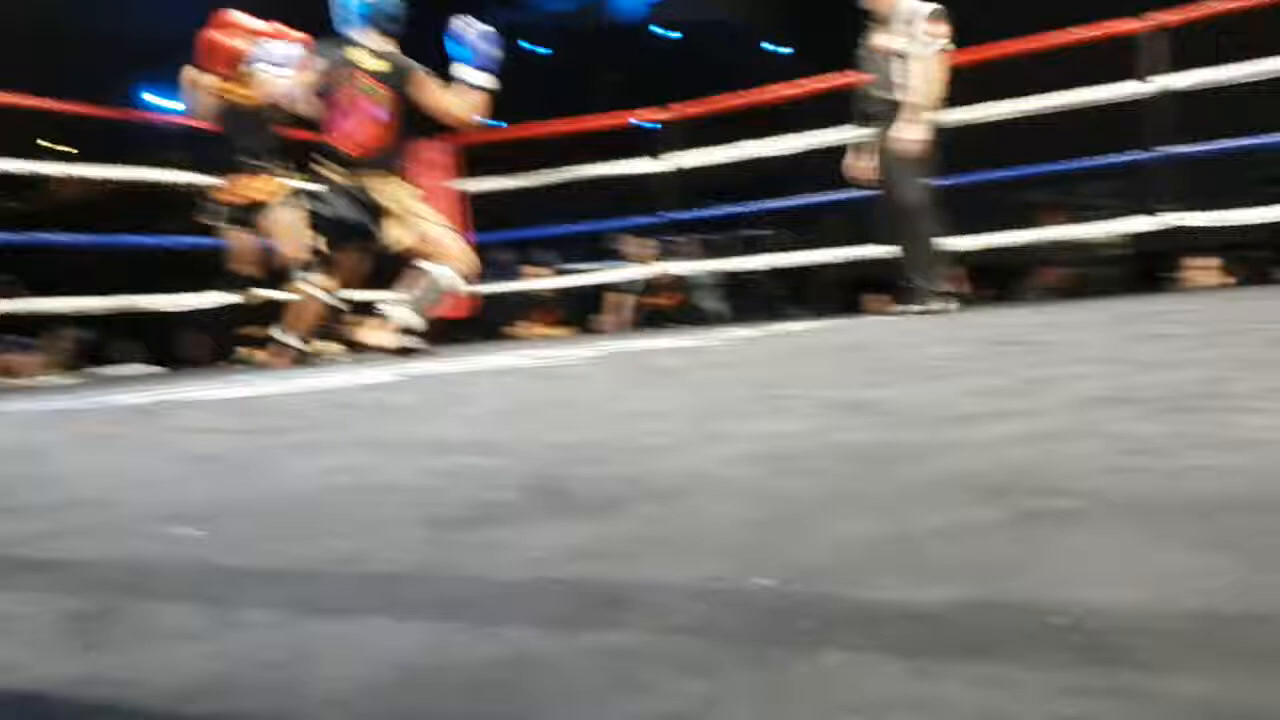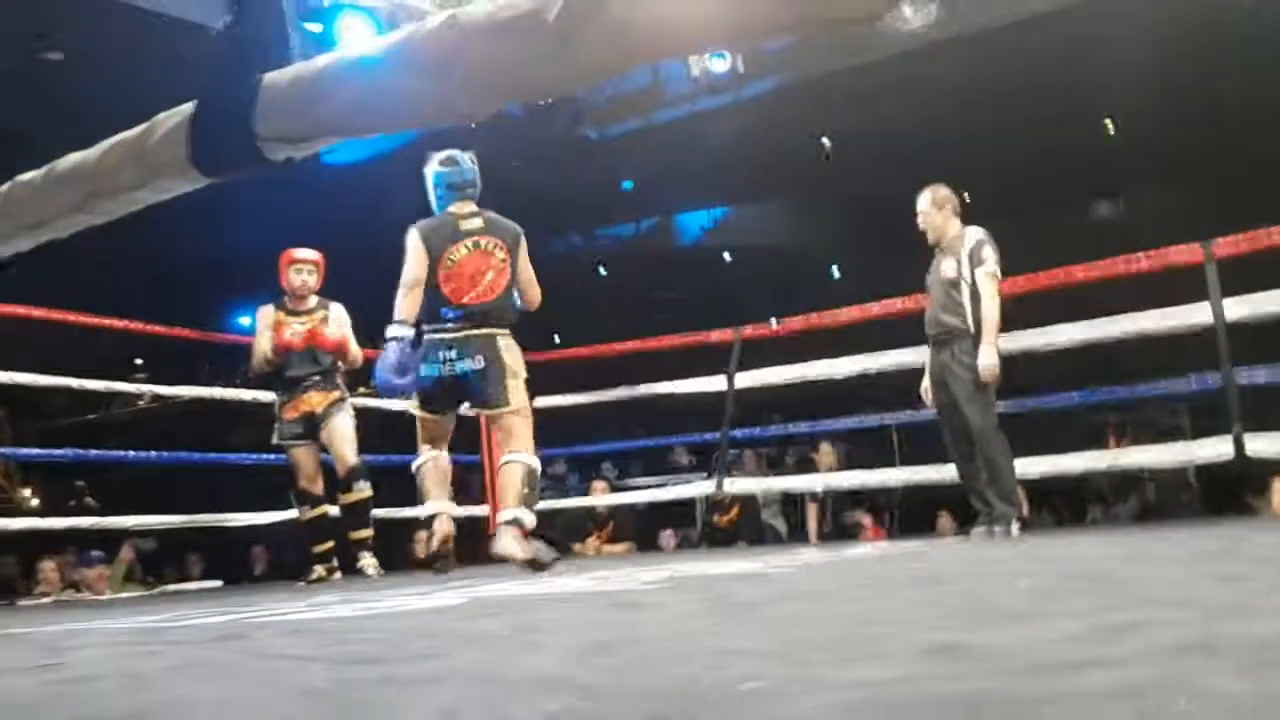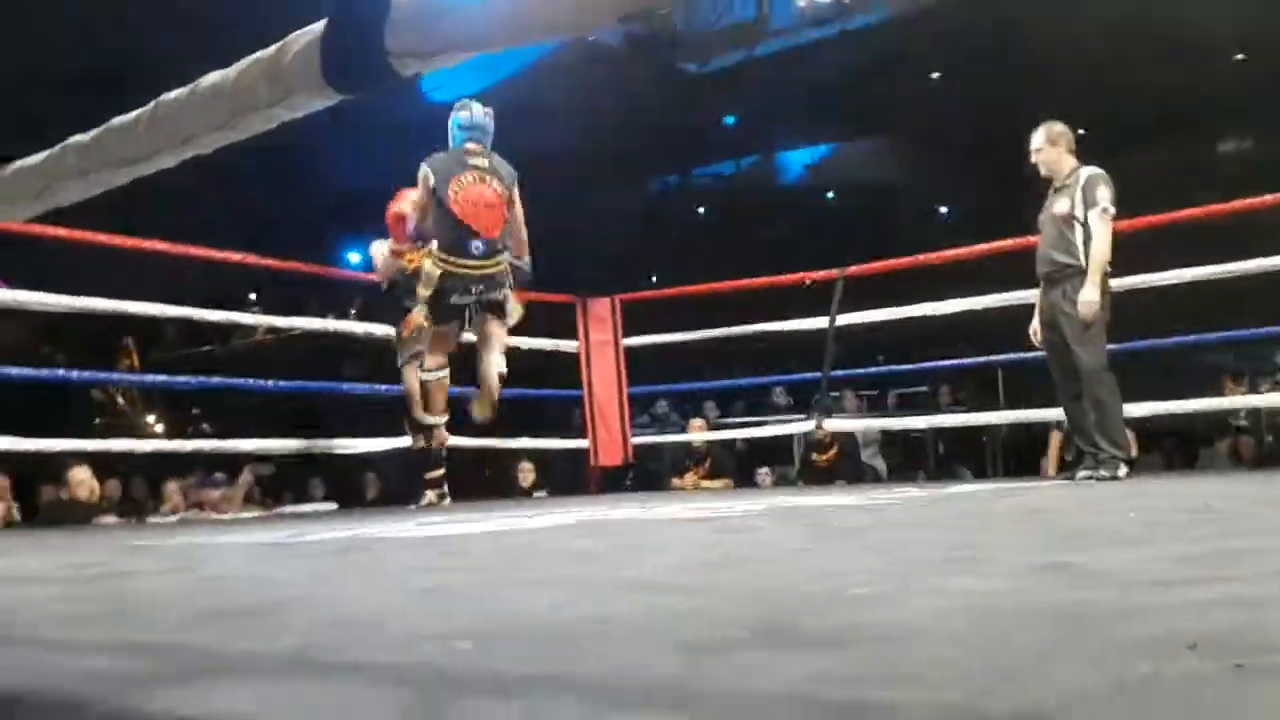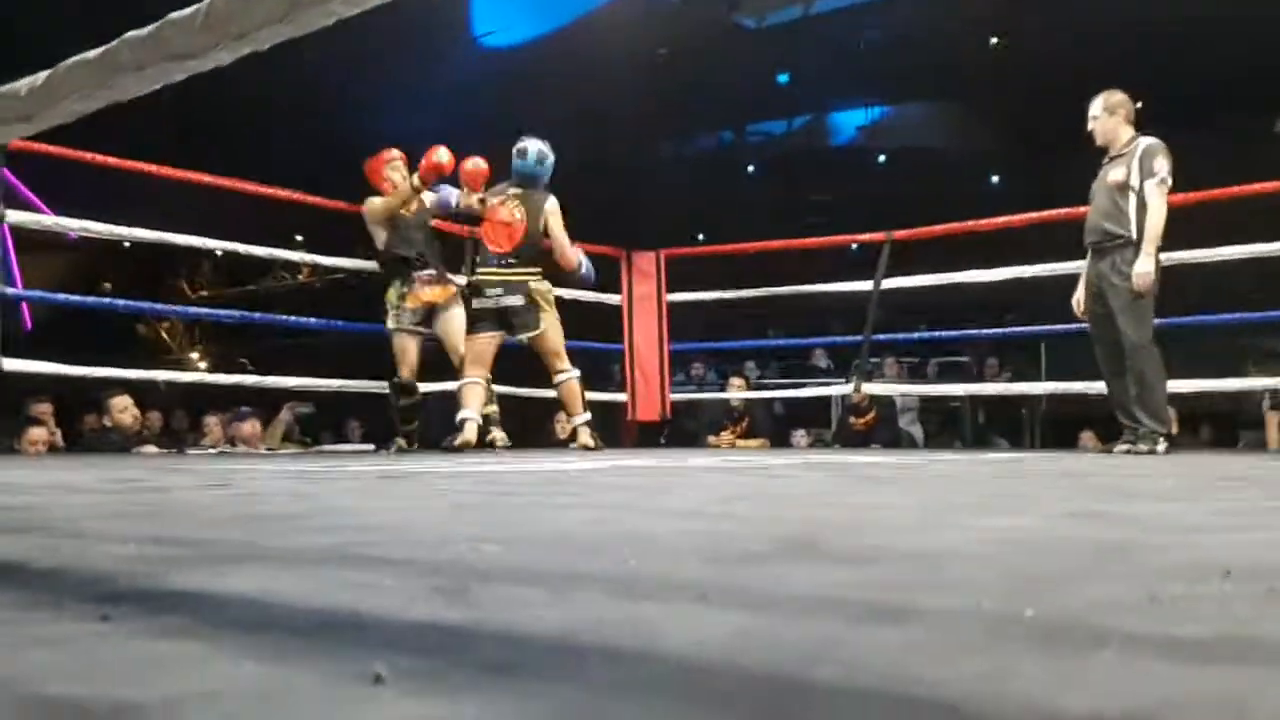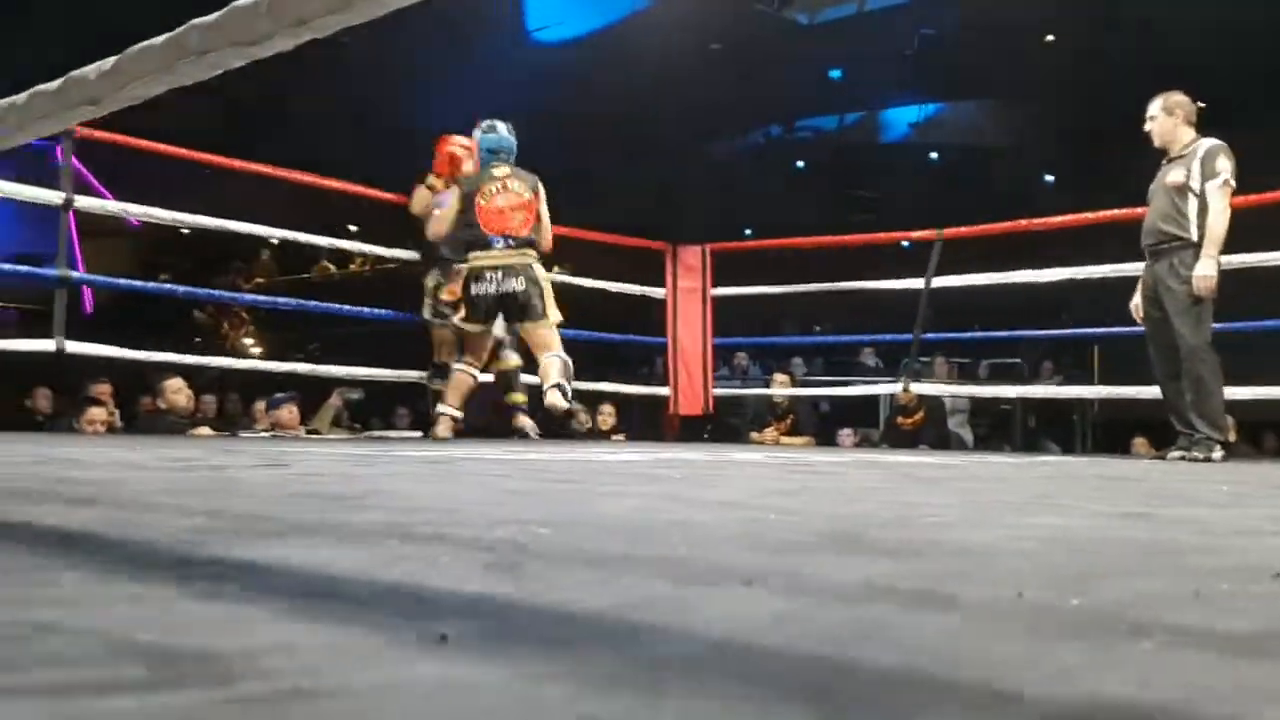
dt=0.7s
person 1, frame 1
left shoulder: (326, 60)
right shoulder: (405, 71)
left elbow: (300, 102)
right elbow: (462, 114)
right wrist: (477, 69)
left hip: (337, 189)
right hip: (379, 192)
left knee: (342, 272)
right knee: (456, 260)
left ankle: (285, 349)
right ankle: (393, 323)
person 1, frame 2
left shoulder: (423, 232)
right shoulder: (509, 232)
left elbow: (411, 286)
right elbow: (531, 301)
left wrist: (397, 344)
right wrist: (510, 293)
left hip: (440, 351)
right hip: (491, 349)
left knee: (431, 444)
right knee: (517, 444)
left ankle: (440, 522)
right ankle: (512, 530)
person 1, frame 3
left shoulder: (435, 166)
right shoulder: (506, 172)
left elbow: (409, 213)
right elbow: (518, 233)
right wrist: (519, 266)
left hip: (448, 274)
right hip: (492, 274)
left knee: (433, 355)
right knee: (491, 337)
left ankle: (434, 433)
right ankle: (490, 375)
person 1, frame 4
left shoulder: (491, 196)
right shoulder: (547, 202)
right elbow: (566, 258)
right wrist: (583, 265)
left hip: (485, 289)
right hip: (522, 289)
left knee: (474, 370)
right knee: (559, 363)
left ankle: (468, 426)
right ankle: (583, 431)
person 1, frame 5
left shoulder: (464, 185)
right shoulder: (530, 184)
left elbow: (435, 234)
right elbow: (545, 244)
left wrist: (441, 207)
left hip: (481, 276)
right hip: (524, 272)
left knee: (473, 354)
right knee: (551, 352)
left ankle: (445, 421)
right ankle: (556, 393)
person 2, frame 1
right shoulder: (877, 31)
left elbow: (933, 69)
left wrist: (914, 119)
right wrist: (865, 147)
left hip: (907, 129)
right hip: (884, 130)
left knee: (911, 203)
right knee: (898, 208)
left ankle: (933, 290)
right ankle: (920, 290)
person 2, frame 2
left shoulder: (975, 241)
right shoulder: (939, 257)
left elbow: (989, 294)
left wrist: (989, 346)
right wrist: (929, 369)
left hip: (967, 349)
right hip: (942, 353)
left knee: (983, 428)
right knee: (957, 438)
left ankle: (1006, 514)
right ankle: (986, 514)
person 2, frame 3
left shoulder: (1091, 179)
right shoulder: (1053, 194)
left elbow: (1101, 233)
left wrist: (1093, 285)
right wrist: (1039, 308)
left hip: (1079, 288)
right hip: (1052, 293)
left knee: (1092, 368)
right knee: (1066, 379)
left ankle: (1115, 457)
right ankle: (1092, 456)
person 2, frame 4
left shoulder: (1148, 150)
right shoulder: (1107, 165)
left elbow: (1157, 203)
left wrist: (1146, 256)
right wrist: (1084, 279)
left hip: (1128, 259)
right hip: (1100, 264)
left knee: (1138, 343)
right knee: (1108, 351)
left ankle: (1154, 432)
right ankle: (1131, 430)
person 2, frame 5
left shoulder: (1210, 151)
right shoulder: (1166, 167)
left elbow: (1219, 207)
left wrist: (1208, 259)
right wrist: (1142, 282)
left hip: (1186, 262)
right hip: (1156, 266)
left knee: (1194, 347)
right knee: (1164, 356)
left ankle: (1210, 438)
right ankle: (1187, 437)
person 3, frame 1
left shoulder: (266, 75)
right shoulder: (201, 75)
right elbow: (201, 112)
right wrist: (218, 65)
left hip: (269, 179)
right hip: (232, 187)
left knee: (294, 258)
right knee: (243, 269)
person 3, frame 2
left shoulder: (333, 310)
right shoulder: (269, 314)
left elbow: (357, 359)
right elbow: (257, 366)
left wrist: (344, 350)
right wrist: (275, 352)
left hip: (330, 396)
right hip: (292, 404)
left knee: (349, 464)
right knee: (307, 483)
left ankle: (364, 551)
right ankle: (324, 561)
person 3, frame 3
left shoulder: (436, 246)
right shoulder: (382, 249)
right elbow: (382, 274)
right wrist: (398, 240)
left hip: (441, 325)
right hip: (411, 334)
right knee: (420, 408)
right ankle: (436, 486)
person 3, frame 4
left shoulder: (427, 199)
right shoulder: (373, 206)
left elbow: (461, 202)
right elbow: (393, 205)
right wrist: (421, 179)
left hip: (442, 289)
right hip: (406, 296)
left knee: (465, 356)
right knee: (406, 373)
left ankle: (493, 427)
right ankle: (407, 436)
person 3, frame 5
right shoulder: (431, 185)
right elbow: (418, 209)
right wrist: (439, 177)
right hip: (445, 281)
left knee: (497, 341)
right knee: (444, 358)
left ankle: (520, 414)
